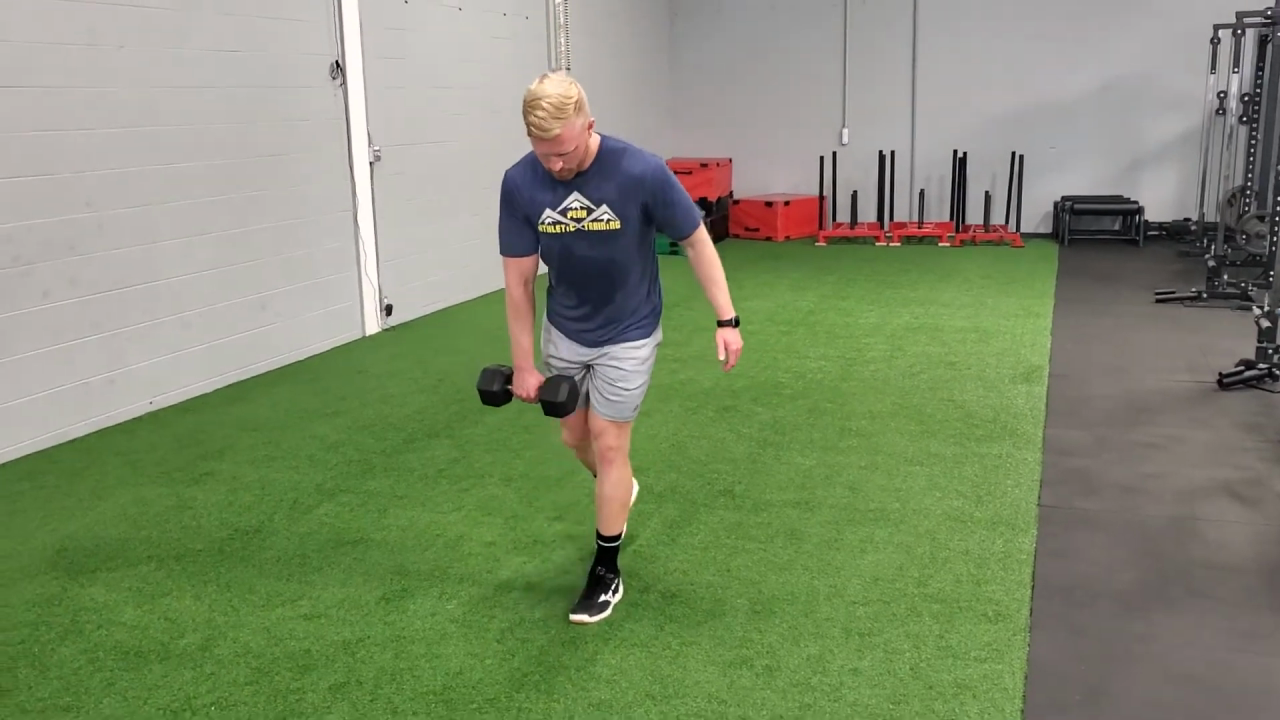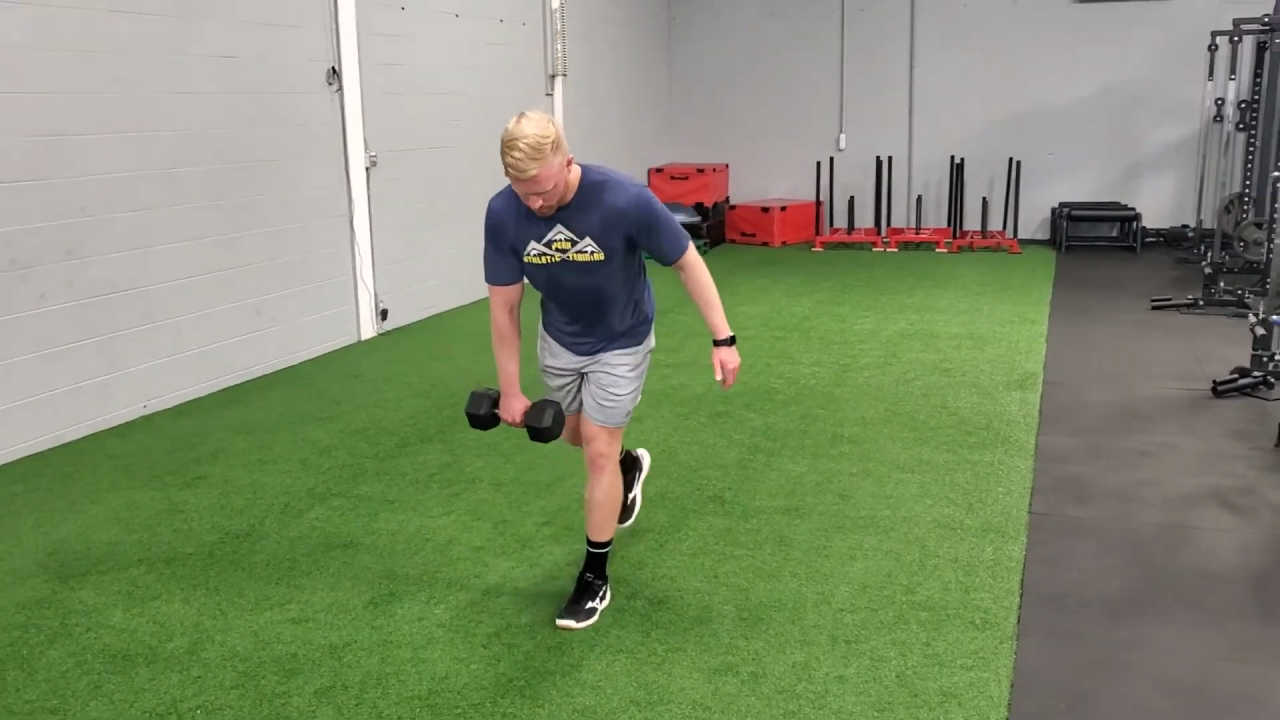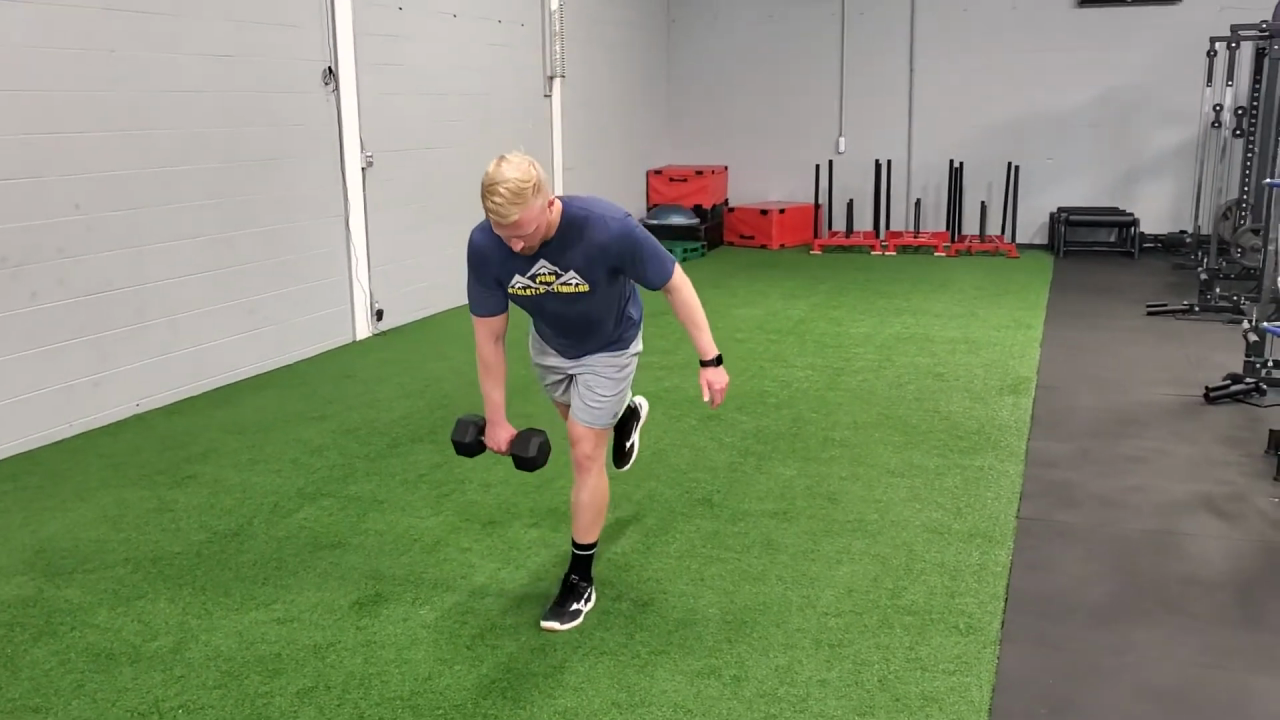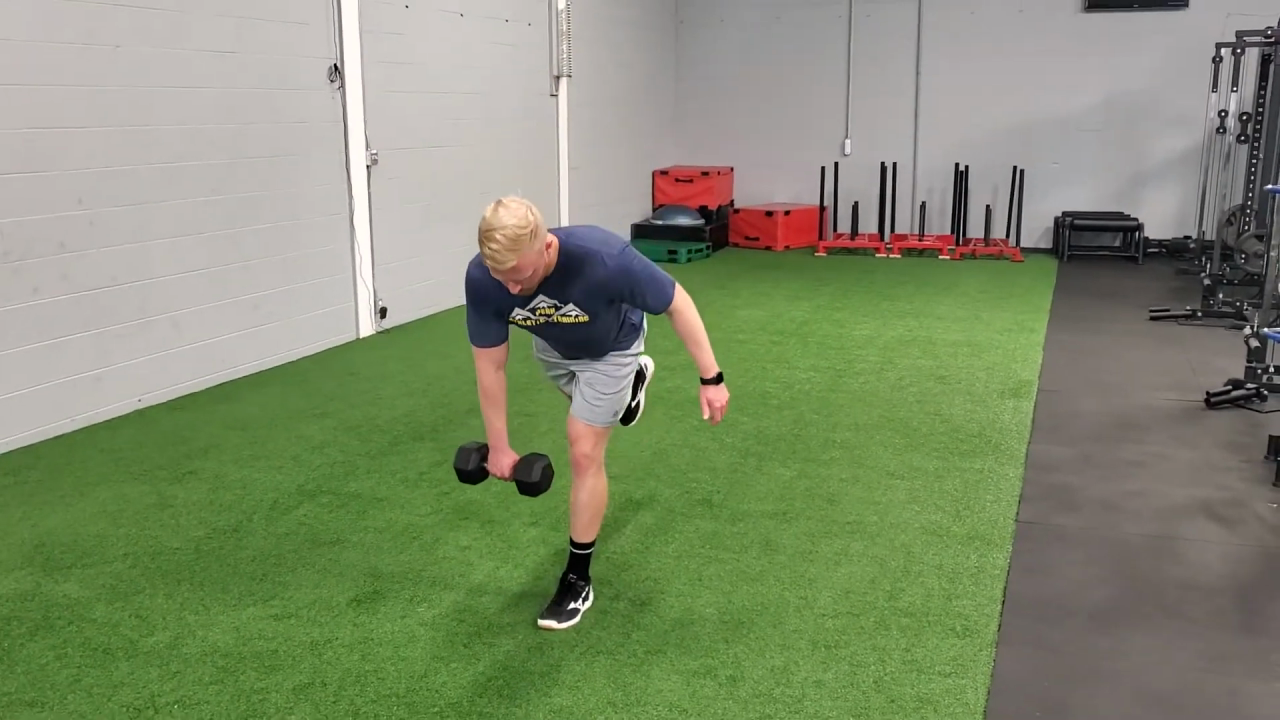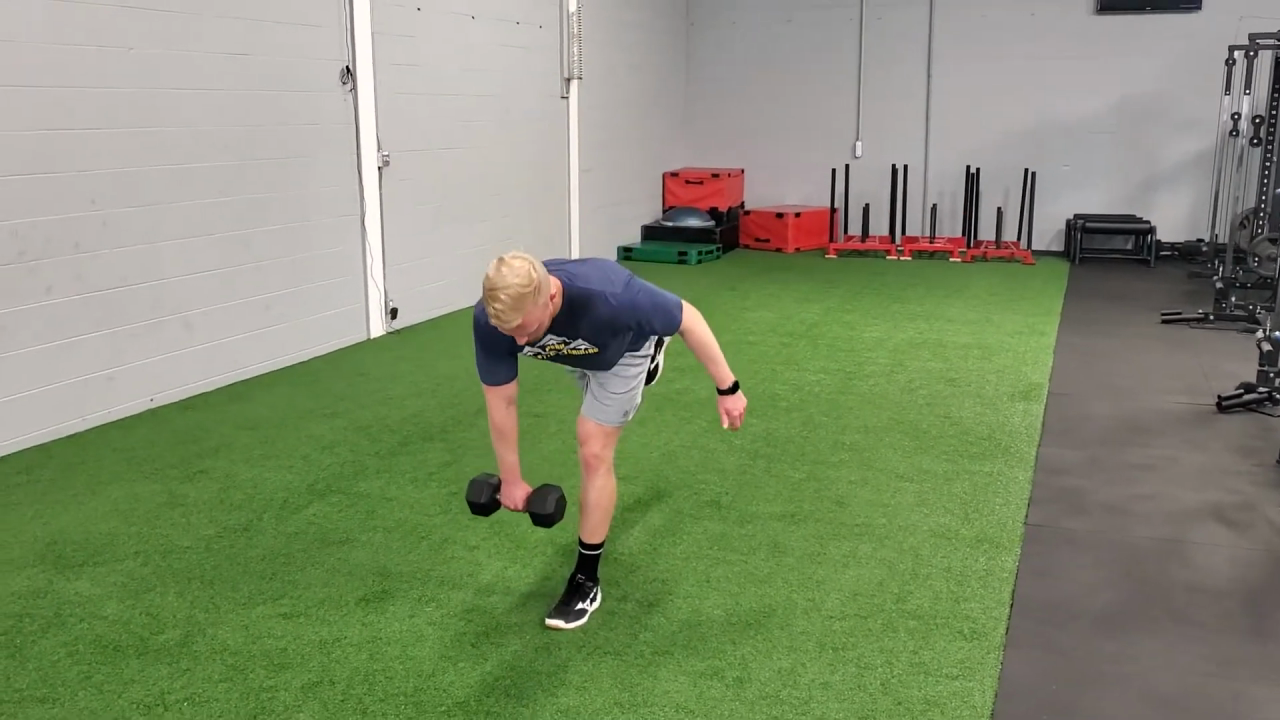
dt=0.4s
person 1, frame 1
left shoulder: (641, 172)
right shoulder: (519, 183)
left elbow: (695, 240)
right elbow: (518, 280)
left wrist: (726, 319)
right wrist: (523, 364)
left hip: (627, 334)
right hip: (563, 331)
left knee: (609, 446)
right knee: (576, 438)
left ankle: (606, 573)
right ankle: (618, 492)
person 1, frame 2
left shoulder: (624, 199)
right shoulder: (502, 213)
left elbow: (686, 261)
right elbow: (504, 307)
left wrist: (722, 338)
right wrist: (510, 390)
left hip: (619, 342)
right hip: (559, 339)
left knee: (598, 452)
right knee: (576, 437)
left ankle: (594, 578)
right ankle: (629, 465)
person 1, frame 3
left shoulder: (607, 228)
right shoulder: (484, 244)
left elbow: (674, 283)
right elbow: (490, 336)
left wrist: (710, 359)
right wrist: (496, 418)
left hip: (607, 345)
right hip: (549, 343)
left knee: (584, 451)
right knee: (574, 422)
left ankle: (580, 579)
right ankle: (624, 416)
person 1, frame 4
left shoulder: (603, 258)
right shoulder: (481, 278)
left elbow: (676, 302)
right elbow: (490, 365)
left wrist: (711, 378)
right wrist: (498, 445)
left hip: (607, 348)
right hip: (551, 346)
left knee: (583, 452)
right knee: (584, 414)
left ankle: (577, 579)
right ankle: (633, 379)
person 1, frame 5
left shoulder: (609, 295)
right shoulder: (490, 318)
left elbow: (687, 319)
right elbow: (500, 402)
left wrist: (727, 387)
right wrist: (511, 479)
left hip: (621, 345)
left knee: (593, 450)
left ankle: (586, 579)
right ankle: (649, 356)
